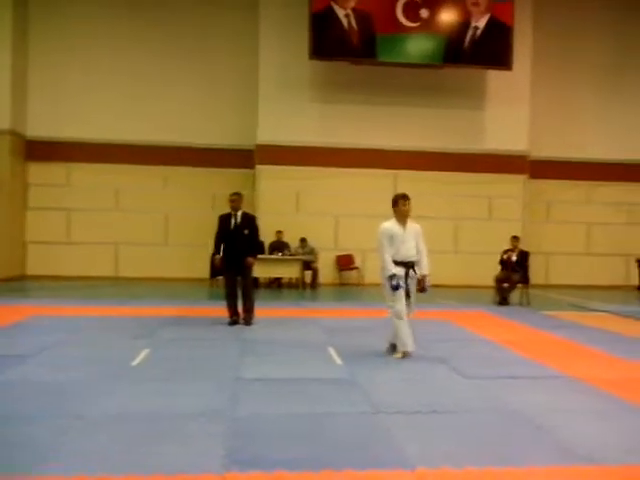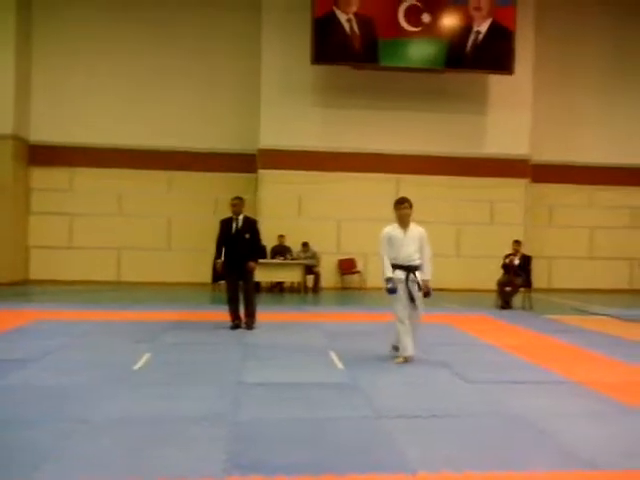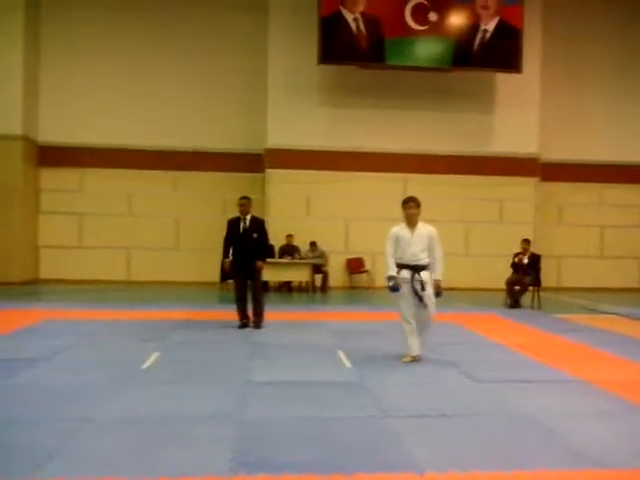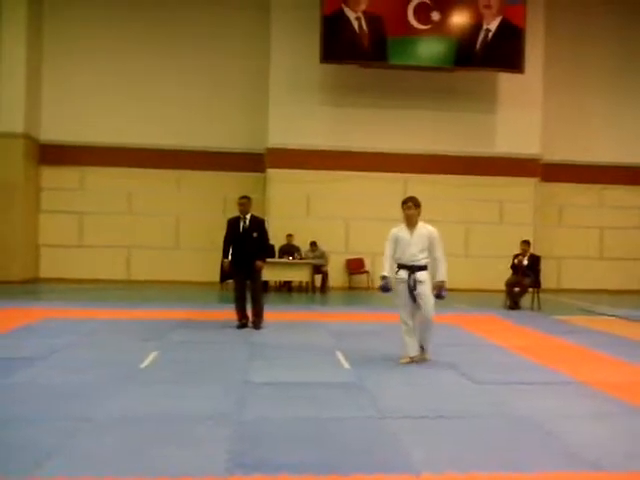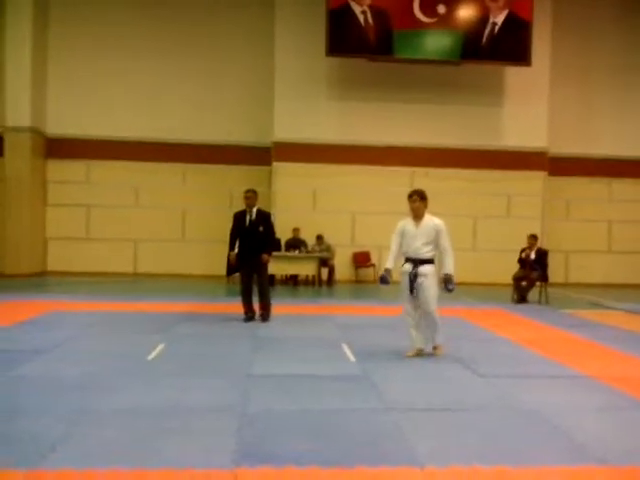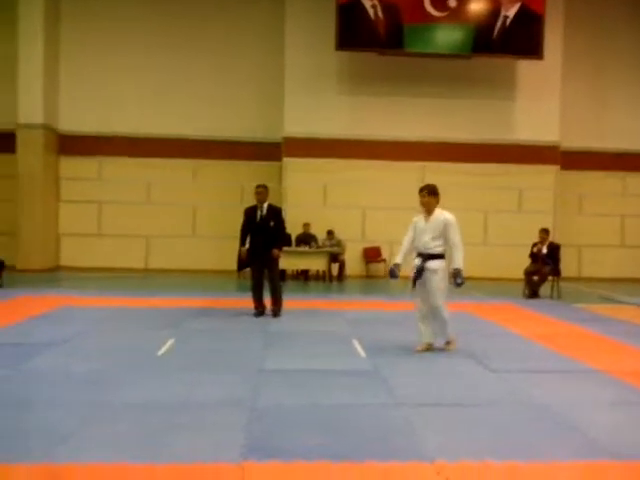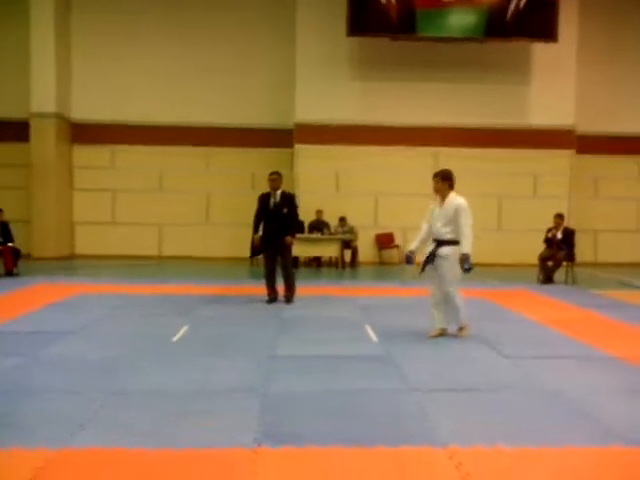
dt=0.1s
person 1, frame 1
left shoulder: (416, 228)
right shoulder: (386, 228)
left elbow: (421, 252)
right elbow: (385, 254)
left wrist: (423, 275)
right wrist: (392, 275)
left hip: (410, 272)
right hip: (394, 272)
left knee: (407, 310)
right knee: (398, 310)
left ankle: (394, 343)
right ankle: (405, 347)
person 1, frame 2
left shoulder: (420, 232)
right shoulder: (388, 232)
left elbow: (426, 257)
right elbow: (385, 256)
left wrist: (426, 280)
right wrist: (389, 278)
left hip: (414, 276)
right hip: (397, 276)
left knee: (416, 314)
right knee: (401, 315)
left ankle: (399, 344)
right ankle: (406, 352)
person 1, frame 3
left shoulder: (430, 231)
right shoulder: (396, 232)
left elbow: (436, 256)
right elbow: (390, 255)
left wrist: (437, 280)
right wrist: (392, 276)
left hip: (423, 276)
right hip: (403, 276)
left knee: (428, 314)
right knee: (408, 315)
left ankle: (415, 342)
right ankle: (413, 351)
person 1, frame 4
left shoulder: (429, 231)
right shoulder: (396, 232)
left elbow: (438, 257)
right elbow: (389, 255)
left wrist: (440, 280)
right wrist: (386, 276)
left hip: (421, 276)
right hip: (402, 277)
left knee: (427, 314)
right knee: (406, 317)
left ankle: (422, 346)
right ankle: (412, 352)
person 1, frame 5
left shoulder: (436, 224)
right shoulder: (403, 225)
left elbow: (445, 249)
right elbow: (395, 248)
left wrist: (448, 273)
right wrist: (388, 268)
left hip: (427, 270)
right hip: (409, 270)
left knee: (429, 308)
right knee: (411, 310)
left ankle: (436, 343)
right ankle: (418, 346)
person 1, frame 6
left shoulder: (447, 218)
right shoulder: (417, 220)
left elbow: (455, 244)
right elbow: (408, 242)
left wrist: (457, 268)
right wrist: (398, 262)
left hip: (436, 265)
right hip: (421, 264)
left knee: (437, 304)
right knee: (423, 306)
left ankle: (449, 338)
right ankle: (428, 340)
person 1, frame 7
left shoulder: (459, 203)
right shoulder: (436, 205)
left elbow: (465, 230)
right elbow: (427, 228)
left wrist: (465, 253)
right wrist: (413, 248)
left hip: (450, 251)
right hip: (436, 250)
left knee: (450, 290)
right knee: (437, 291)
left ankle: (462, 324)
right ankle: (441, 325)
person 2, frame 1
left shoulder: (250, 218)
right shoulder: (223, 218)
left elbow: (255, 239)
right elbow: (219, 237)
left wrist: (252, 256)
right wrist: (217, 254)
left hip: (245, 258)
right hip: (228, 258)
left knee: (247, 288)
right knee: (230, 289)
left ankle: (248, 316)
right ankle: (233, 316)
person 2, frame 2
left shoulder: (252, 222)
right shoulder: (224, 223)
left elbow: (257, 243)
right elbow: (220, 242)
left wrist: (254, 260)
right wrist: (218, 259)
left hip: (246, 263)
right hip: (230, 263)
left knee: (249, 292)
right knee: (232, 293)
left ankle: (250, 320)
right ankle: (236, 320)
person 2, frame 3
left shoulder: (259, 222)
right shoulder: (232, 222)
left elbow: (264, 242)
right elbow: (228, 241)
left wrist: (262, 259)
right wrist: (226, 258)
left hip: (254, 262)
right hip: (238, 262)
left knee: (257, 291)
right knee: (240, 292)
left ankle: (258, 319)
right ankle: (243, 319)
person 2, frame 4
left shoulder: (259, 222)
right shoulder: (232, 222)
left elbow: (265, 242)
right elbow: (227, 241)
left wrist: (261, 259)
right wrist: (226, 258)
left hip: (254, 262)
right hip: (237, 262)
left knee: (256, 292)
right knee: (239, 292)
left ankle: (257, 319)
right ankle: (242, 319)
person 2, frame 5
left shoulder: (265, 215)
right shoulder: (238, 216)
left elbow: (271, 235)
right elbow: (234, 234)
left wrist: (267, 253)
right wrist: (232, 251)
left hip: (260, 256)
right hip: (244, 255)
left knee: (263, 285)
right knee: (245, 285)
left ankle: (265, 312)
right ankle: (249, 312)
person 2, frame 6
left shoulder: (276, 210)
right shoulder: (249, 211)
left elbow: (281, 231)
right elbow: (245, 229)
left wrist: (278, 248)
right wrist: (243, 246)
left hip: (271, 251)
right hip: (254, 251)
left knee: (274, 280)
right knee: (256, 280)
left ankle: (276, 307)
right ankle: (259, 307)
person 2, frame 7
left shoulder: (289, 197)
right shoulder: (263, 198)
left elbow: (294, 218)
right elbow: (258, 216)
left wrist: (291, 235)
right wrist: (256, 233)
left hip: (284, 238)
right hip: (268, 237)
left knee: (287, 267)
right knee: (269, 267)
left ankle: (289, 294)
right ankle: (272, 294)
